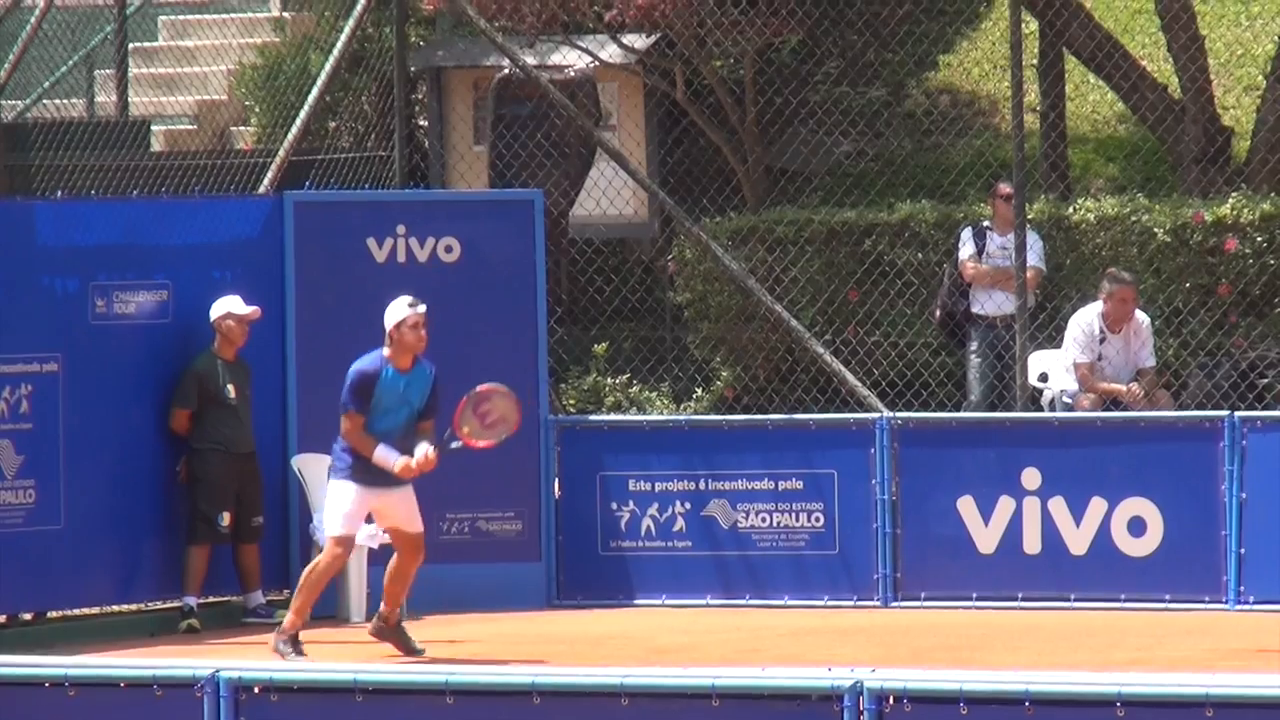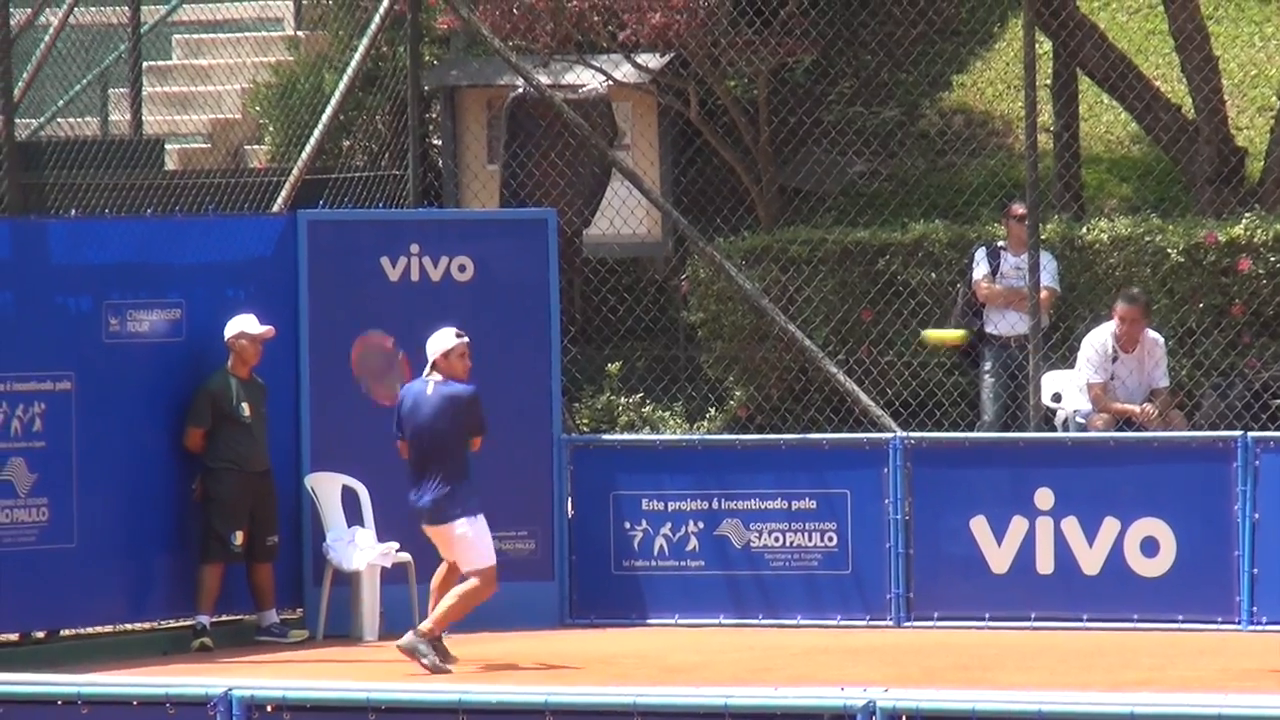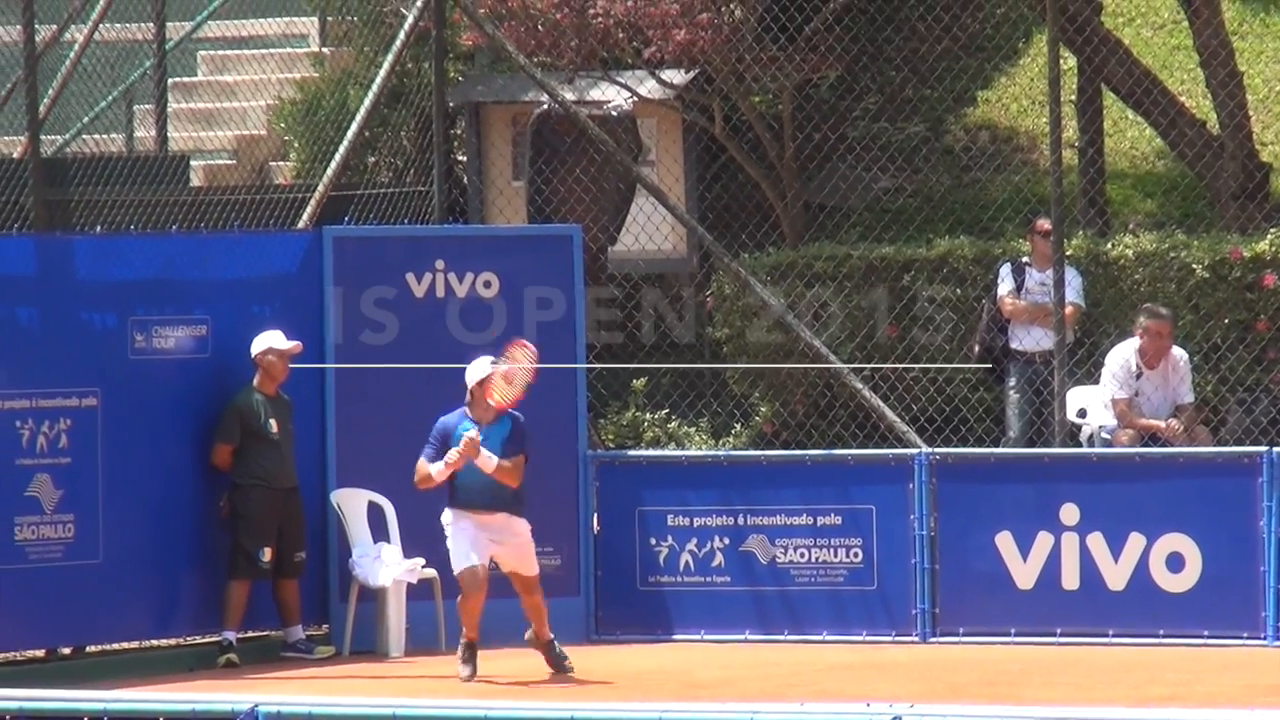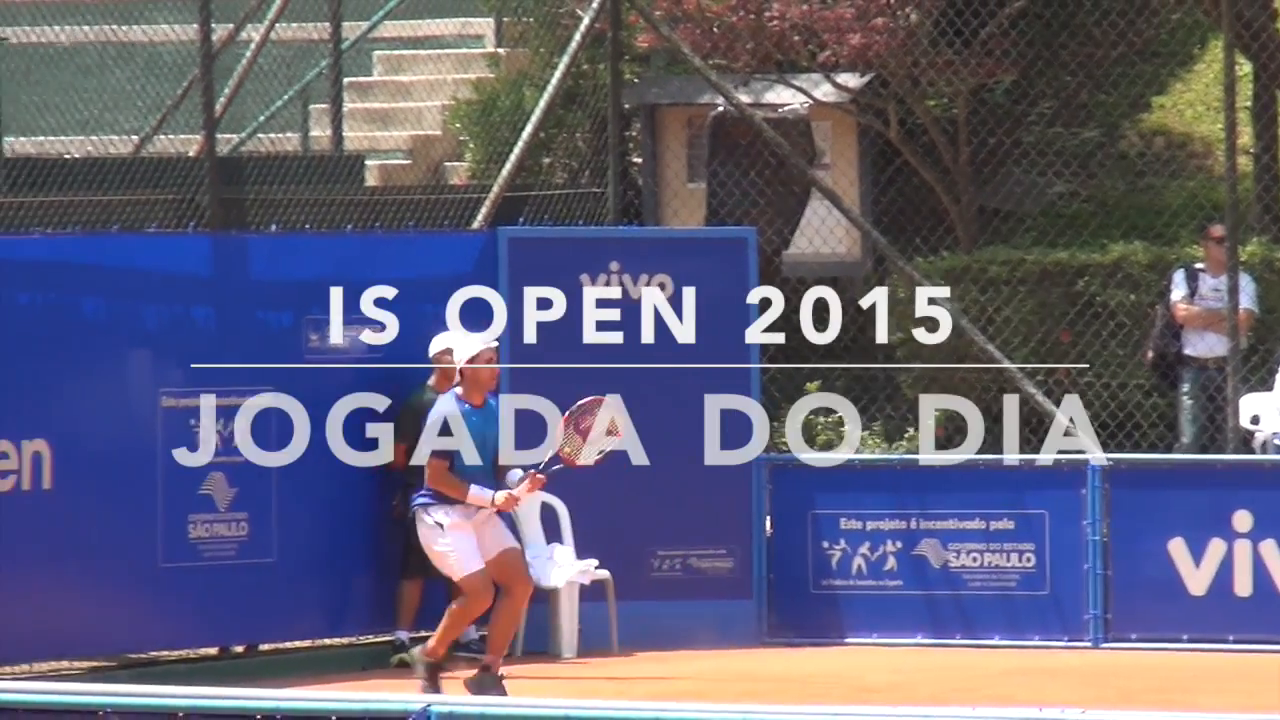
dt=0.7s
person 1, frame 1
left shoulder: (427, 373)
right shoulder: (366, 371)
left elbow: (425, 427)
right elbow: (350, 432)
left wrist: (424, 450)
right wrist: (394, 461)
left hip: (394, 480)
right hip: (353, 474)
left knee: (412, 550)
right knee: (338, 551)
left ankle: (387, 621)
right ankle: (288, 631)
person 1, frame 2
left shoulder: (408, 394)
right shoulder: (465, 396)
left elbow: (405, 452)
right elbow: (474, 444)
left hip: (424, 500)
right hip: (455, 504)
left knee: (456, 563)
right knee: (483, 581)
left ankle: (428, 639)
right ankle: (422, 635)
person 1, frame 3
left shoulder: (514, 423)
right shoulder: (447, 425)
left elbow: (514, 477)
right elbow: (421, 479)
left wrist: (480, 456)
right wrist: (449, 462)
left hip: (507, 518)
right hip: (463, 517)
left knee: (530, 588)
right knee: (473, 586)
left ankle: (543, 638)
right ankle: (469, 642)
person 1, frame 4
left shoulder: (492, 408)
right shoulder: (448, 411)
right elbow: (435, 475)
left wrist: (519, 480)
right wrist: (488, 497)
left hip: (480, 513)
right hip: (442, 512)
left knee: (521, 583)
right knee: (480, 592)
left ankle: (487, 674)
right ankle: (431, 654)
person 2, frame 1
left shoulder: (243, 368)
right shoulder: (201, 368)
right elbow: (178, 421)
left wrist: (237, 441)
right wrist: (205, 441)
left hip: (246, 459)
right hip: (213, 463)
left knee: (249, 535)
right knee: (203, 534)
left ankle: (255, 604)
right ankle: (189, 607)
person 2, frame 2
left shoulder: (259, 386)
right shoulder: (215, 387)
right elbow: (192, 439)
left wrist: (248, 459)
right wrist: (220, 457)
left hip: (261, 478)
right hip: (227, 482)
left knee: (263, 553)
right knee: (217, 553)
left ankle: (269, 623)
right ankle: (202, 626)
person 2, frame 3
left shoulder: (285, 403)
right shoulder: (243, 403)
right elbow: (220, 456)
left wrist: (280, 476)
right wrist: (249, 474)
left hip: (288, 494)
right hip: (255, 498)
left knee: (289, 569)
right knee: (244, 569)
left ankle: (294, 638)
right ankle: (228, 641)
person 2, frame 4
right shoulder: (419, 402)
right elbow: (397, 457)
right wrist: (424, 475)
right knee: (416, 570)
left ankle: (467, 638)
right ankle: (401, 641)
person 3, frame 1
left shoulder: (1031, 238)
right shoulder: (972, 234)
left elbow: (1030, 282)
right elbow: (970, 272)
left wrist: (987, 275)
right wrist: (1012, 272)
left hip: (1018, 326)
right hip: (982, 326)
left knee: (1017, 398)
right knee: (977, 399)
person 3, frame 2
left shoulder: (1045, 258)
right shoulder: (986, 254)
left elbow: (1044, 302)
right elbow: (983, 292)
left wrist: (1000, 295)
right wrist: (1026, 292)
right hip: (996, 346)
right knee: (990, 419)
person 3, frame 3
left shoulder: (1070, 274)
right shoulder: (1011, 270)
left elbow: (1069, 319)
right elbow: (1008, 308)
left wrist: (1026, 312)
right wrist: (1051, 308)
left hip: (1057, 362)
right hip: (1021, 363)
right knee: (1016, 435)
person 3, frame 4
left shoulder: (1243, 280)
right shoulder: (1184, 276)
left elbow: (1242, 324)
right elbow: (1181, 313)
left wrist: (1199, 317)
right wrist: (1224, 313)
right hip: (1194, 368)
left knee: (1230, 440)
right knee: (1189, 441)
